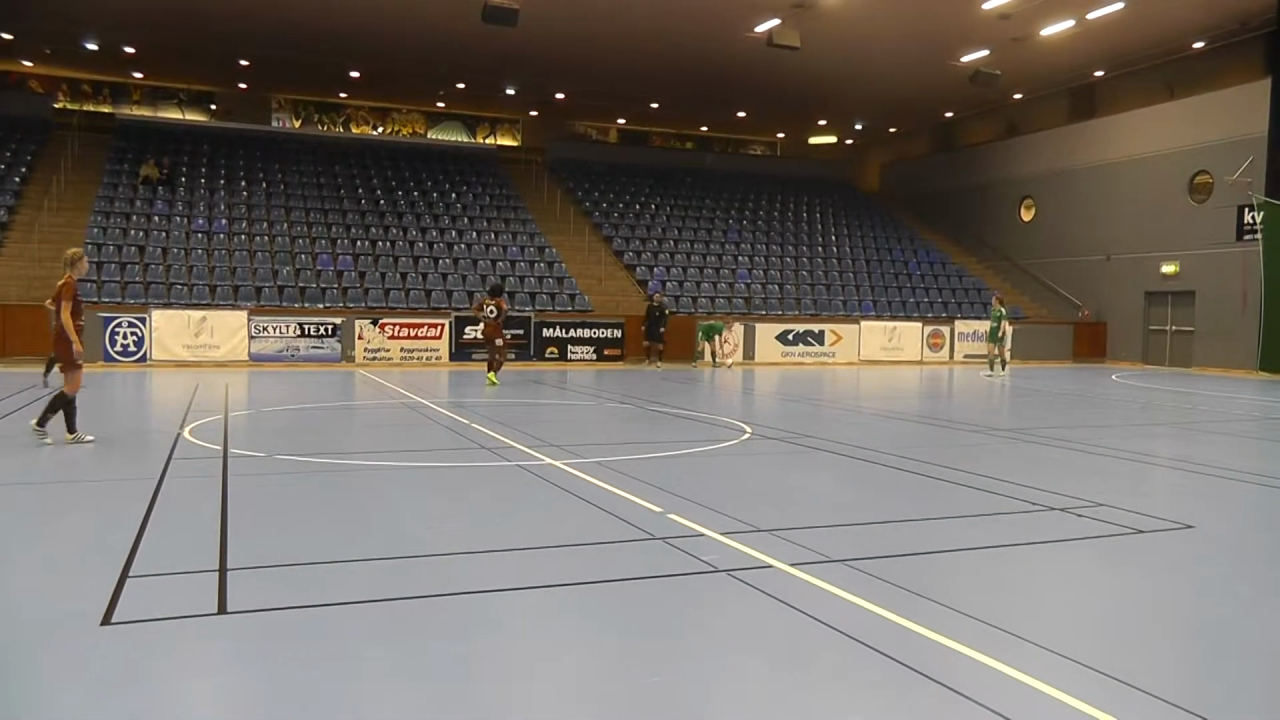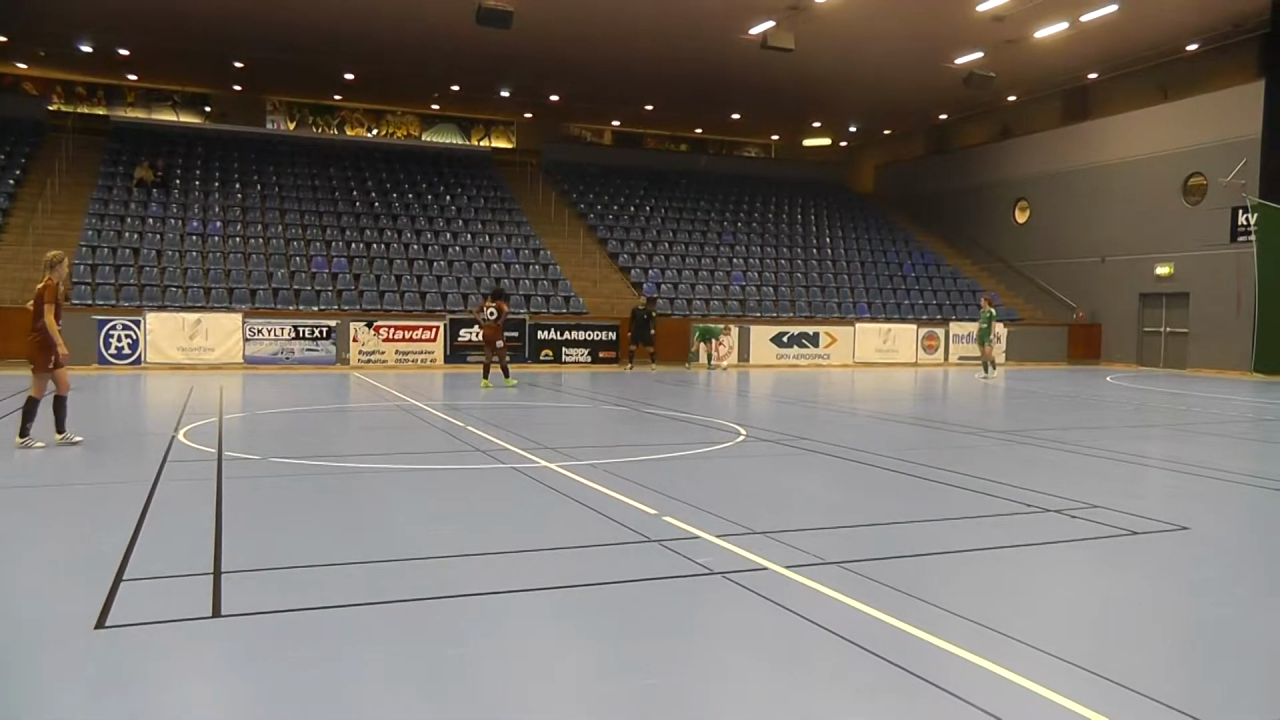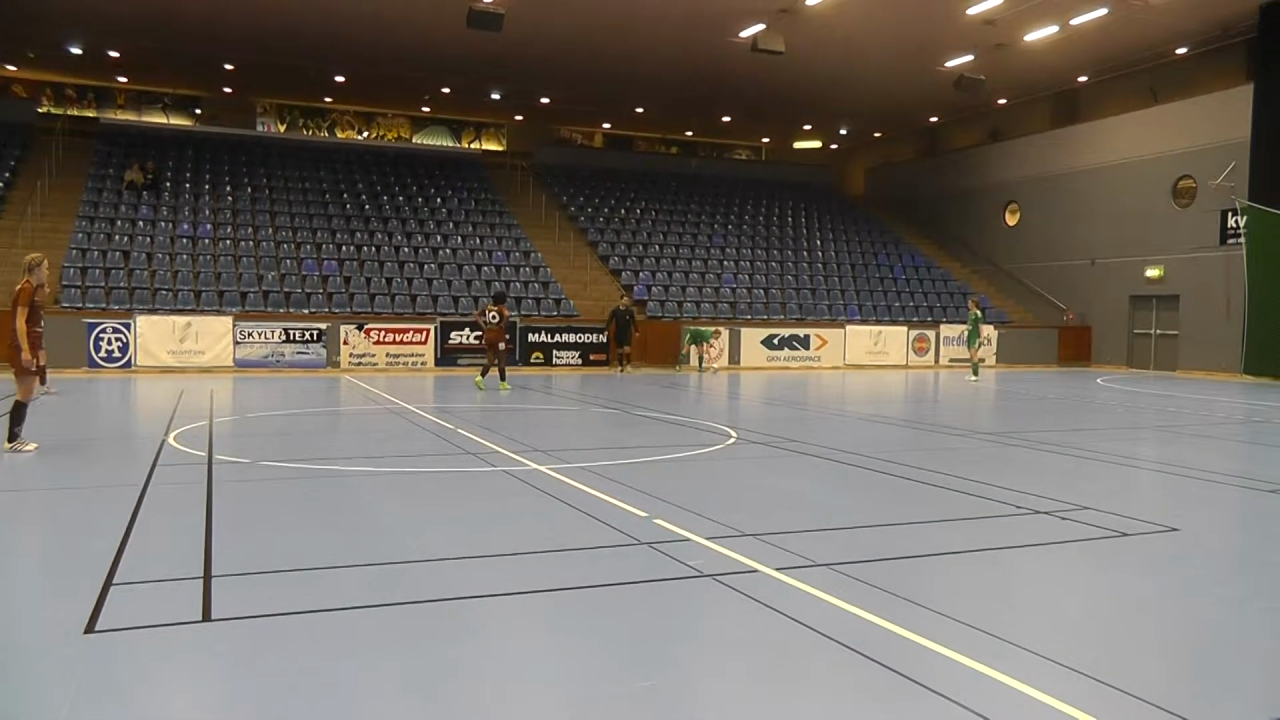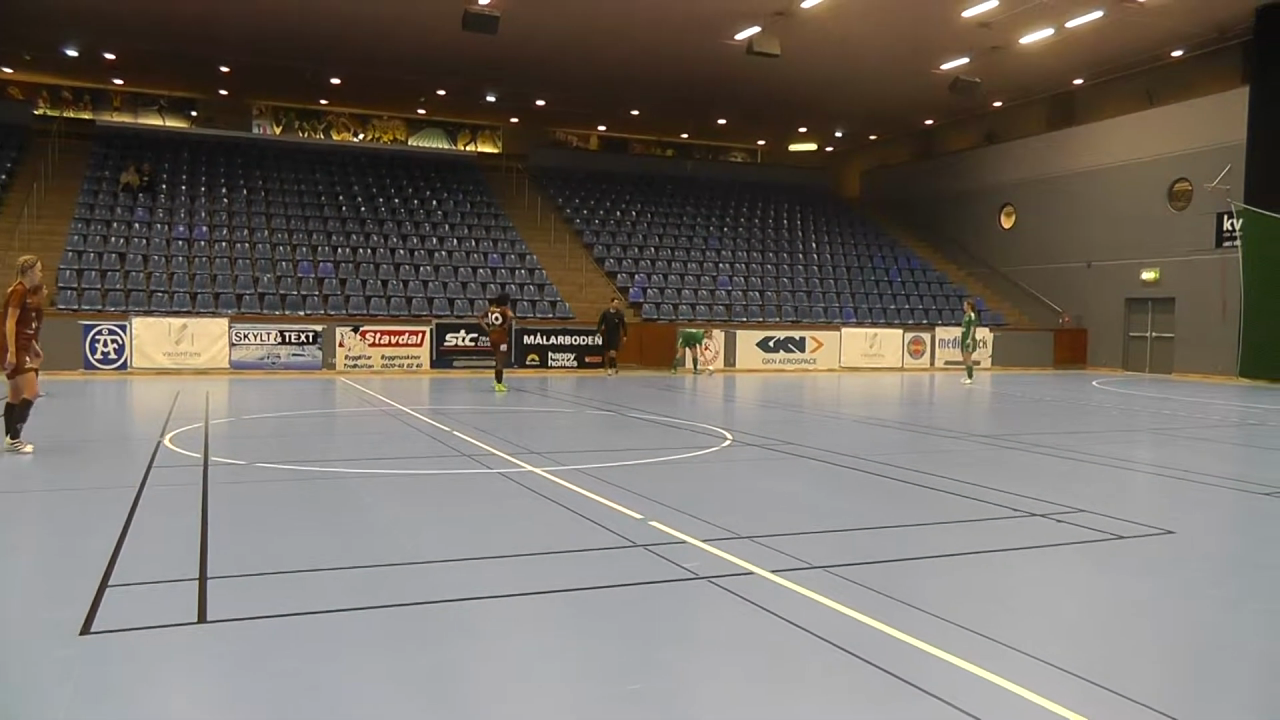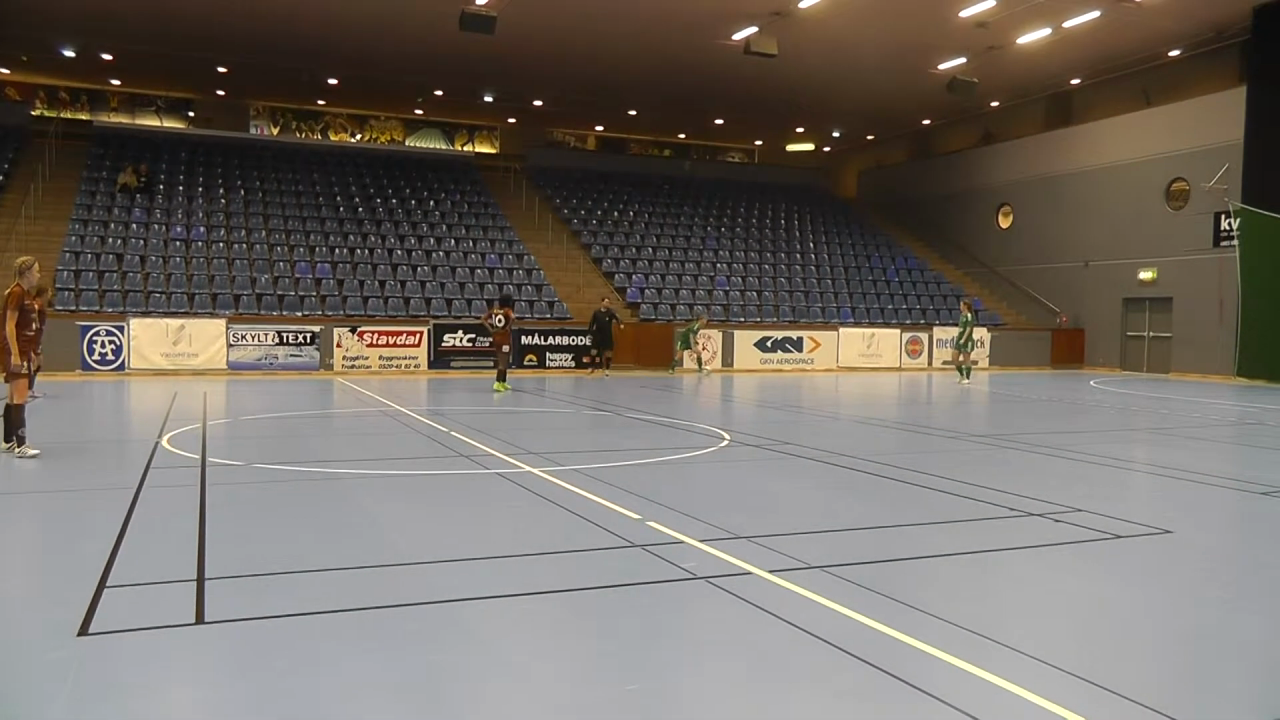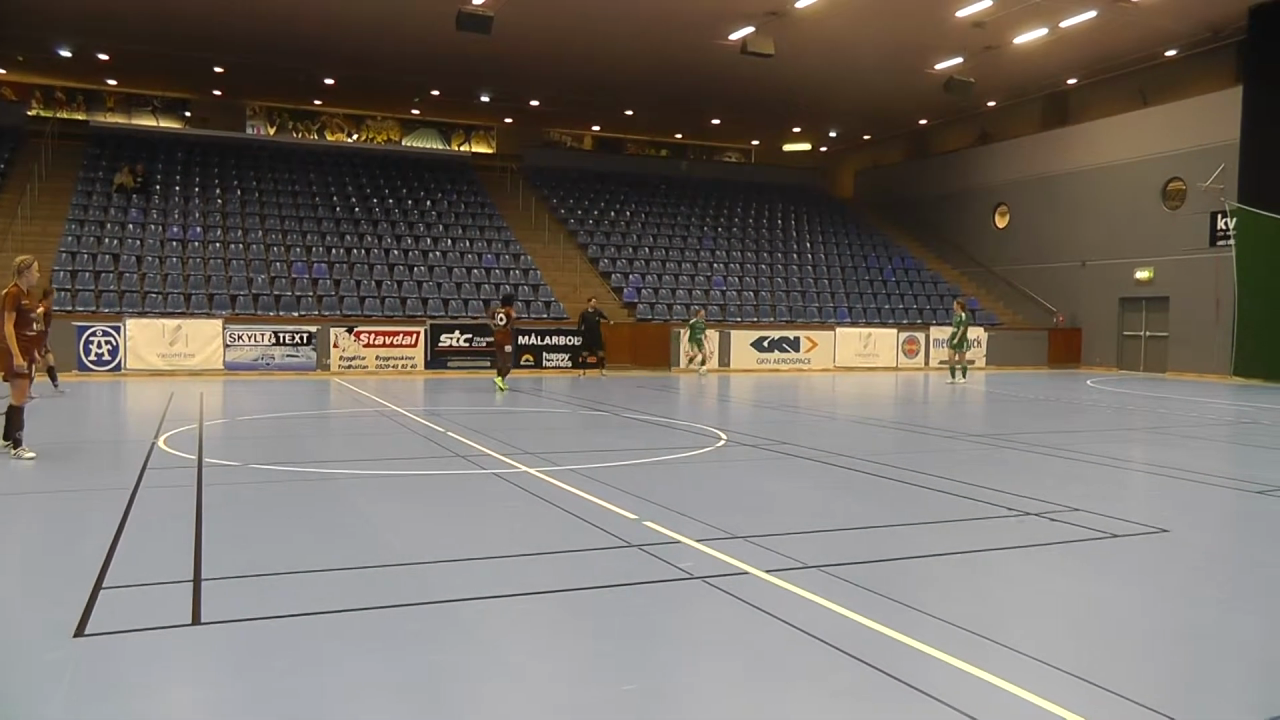
dt=0.3s
person 1, frame 1
left shoulder: (68, 283)
right shoulder: (69, 284)
right elbow: (65, 316)
right wrist: (75, 342)
left hip: (67, 342)
right hip: (67, 342)
left knee: (69, 388)
right knee: (72, 389)
left ankle: (72, 433)
right ankle: (40, 424)
person 1, frame 2
left shoulder: (49, 286)
right shoulder: (49, 286)
right elbow: (48, 319)
right wrist: (60, 344)
left hip: (47, 346)
right hip: (41, 345)
left knee: (64, 387)
right knee: (38, 392)
left ankle: (61, 433)
right ankle: (23, 436)
person 1, frame 3
left shoulder: (32, 289)
right shoulder: (26, 289)
right elbow: (20, 322)
left wrist: (37, 349)
right wrist: (25, 350)
left hip: (30, 348)
right hip: (23, 349)
left knee: (25, 396)
right knee: (24, 396)
left ankle: (15, 438)
right ankle: (11, 441)
person 1, frame 4
left shoulder: (25, 291)
right shoulder: (18, 291)
right elbow: (10, 323)
left wrist: (35, 347)
right wrist: (12, 352)
left hip: (22, 349)
right hip: (15, 350)
left knee: (16, 397)
right knee: (31, 392)
left ankle: (12, 440)
right ankle: (14, 438)
person 1, frame 5
left shoulder: (25, 293)
right shoulder: (16, 293)
right elbow: (9, 326)
left wrist: (29, 352)
right wrist: (15, 354)
left hip: (22, 351)
right hip: (15, 352)
left knee: (14, 398)
right knee: (20, 399)
left ankle: (8, 441)
right ankle: (20, 446)
person 1, frame 6
left shoulder: (25, 294)
left wrist: (34, 351)
right wrist: (16, 355)
left hip: (26, 353)
left knee: (18, 400)
right knee: (20, 400)
right ankle: (16, 447)
